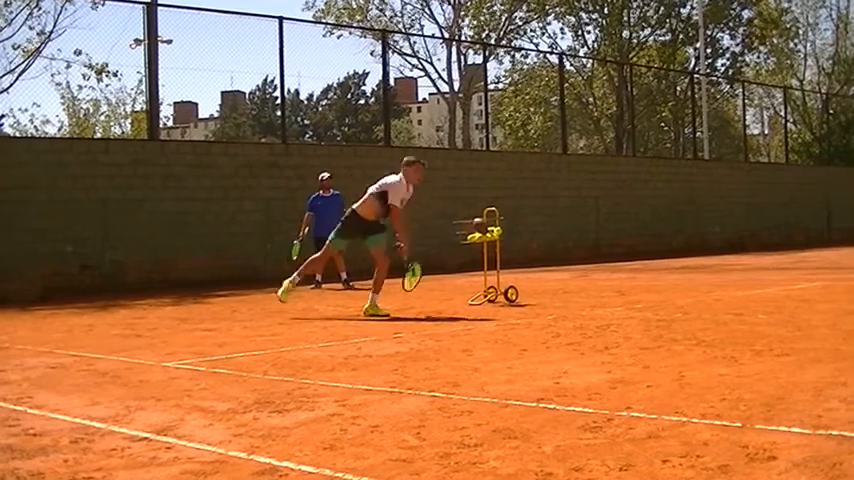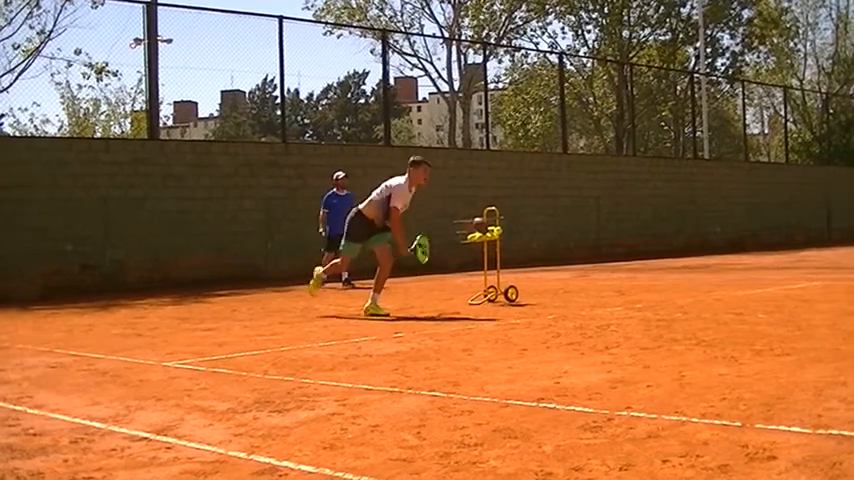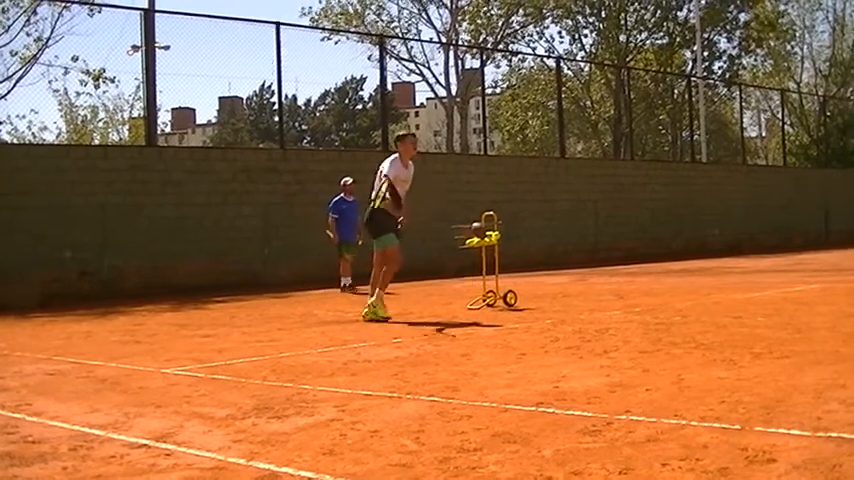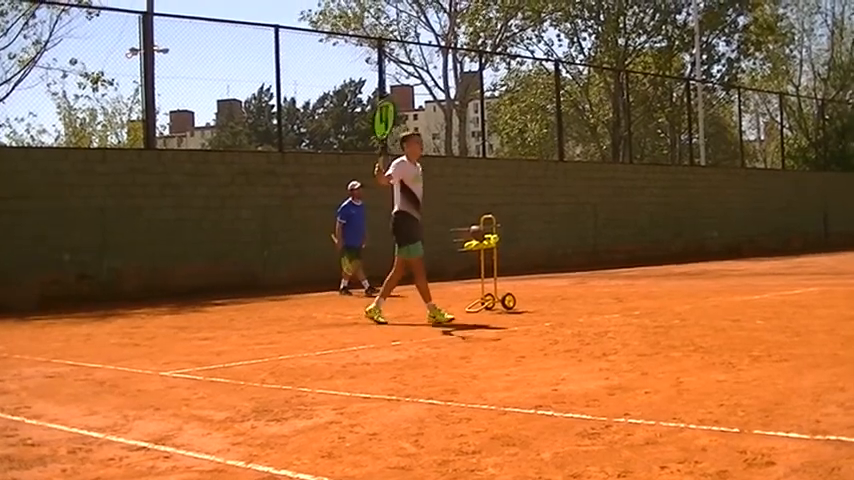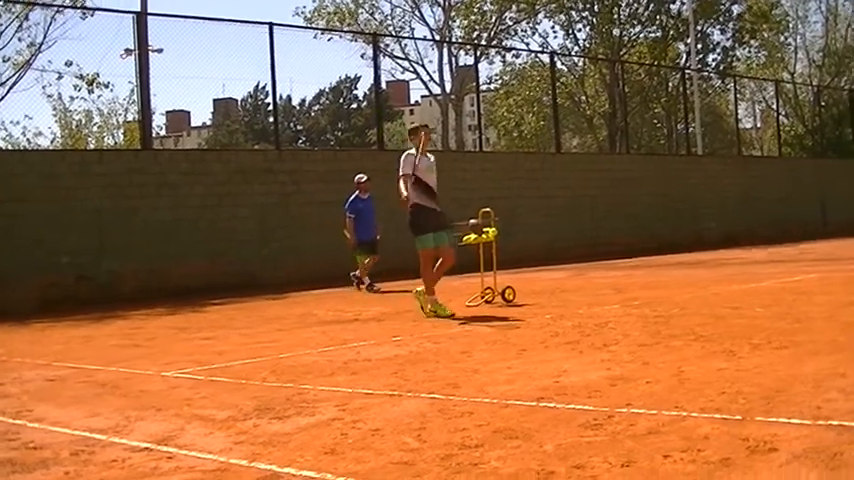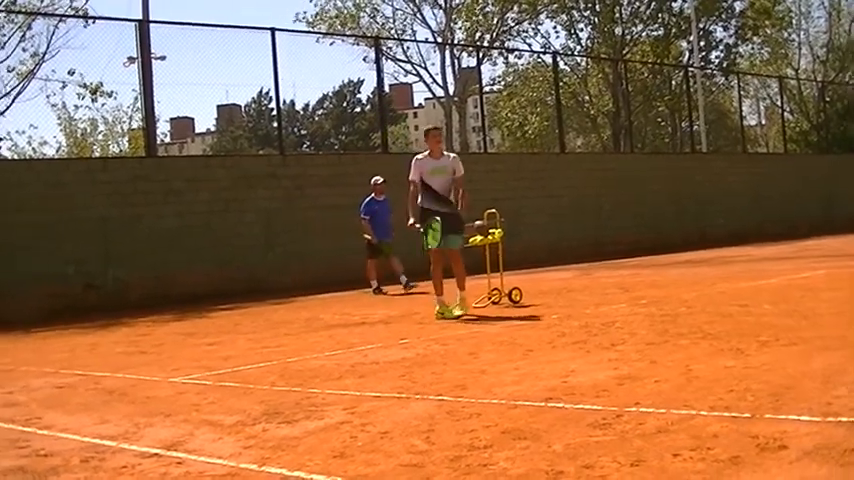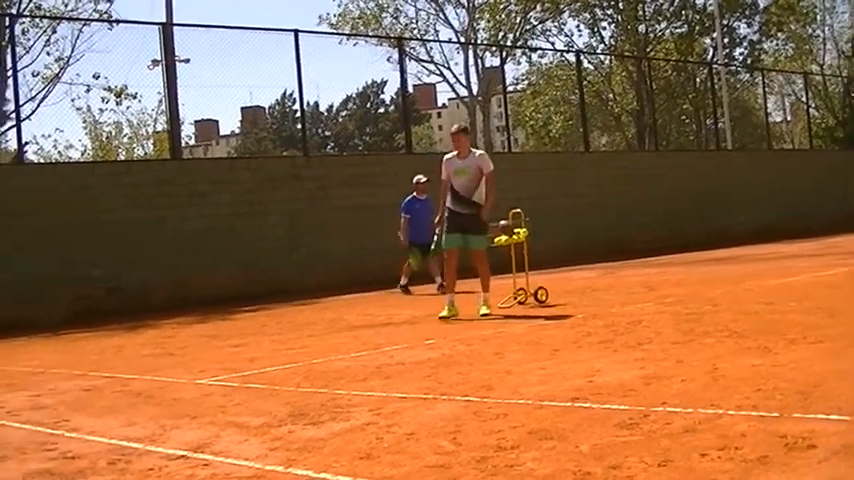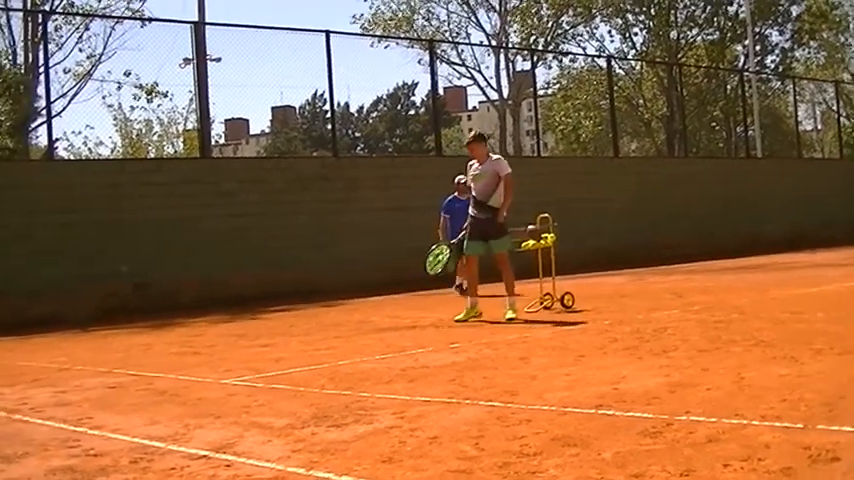
dt=0.3s
person 1, frame 1
left shoulder: (408, 189)
right shoulder: (397, 184)
left elbow: (396, 218)
right elbow: (395, 219)
left wrist: (403, 241)
right wrist: (406, 242)
left hip: (373, 223)
right hip: (355, 219)
left knee: (384, 261)
right knee: (324, 255)
left ankle: (372, 305)
right ankle: (292, 281)
person 1, frame 2
left shoulder: (409, 188)
right shoulder: (401, 186)
left elbow: (394, 218)
right elbow: (394, 222)
left wrist: (398, 244)
right wrist: (403, 247)
left hip: (376, 224)
right hip: (359, 220)
left knee: (387, 261)
right knee: (345, 263)
left ankle: (373, 304)
right ankle: (321, 275)
person 1, frame 3
left shoulder: (410, 167)
right shoulder: (391, 163)
right elbow: (385, 181)
left wrist: (403, 216)
right wrist: (383, 195)
left hip: (392, 217)
right hip: (379, 215)
left knee: (381, 264)
right knee: (395, 261)
left ankle: (371, 308)
right ankle: (376, 302)
person 1, frame 4
left shoulder: (418, 167)
right shoulder: (400, 164)
right elbow: (385, 181)
right wrist: (380, 175)
left hip: (413, 220)
right hip: (404, 220)
left knee: (400, 269)
right knee: (418, 268)
left ankle: (376, 307)
right ankle: (432, 311)
person 1, frame 5
left shoulder: (431, 158)
right shoulder: (409, 156)
right elbow: (403, 180)
left wrist: (437, 208)
right wrist: (404, 194)
left hip: (436, 211)
right hip: (420, 211)
left knee: (449, 256)
right knee: (428, 259)
left ankle: (424, 291)
right ankle: (433, 304)
person 1, frame 6
left shoulder: (453, 159)
right shoulder: (419, 161)
left elbow: (460, 187)
right elbow: (414, 189)
left wrist: (460, 210)
right wrist: (413, 215)
left hip: (450, 213)
right hip: (429, 214)
left knee: (455, 258)
right knee: (436, 260)
left ankle: (461, 300)
right ankle: (441, 305)
person 1, frame 7
left shoulder: (480, 157)
right shoulder: (448, 160)
left elbow: (491, 183)
left wrist: (485, 209)
right wrist: (441, 213)
left hip: (475, 213)
right hip: (453, 214)
left knee: (480, 259)
right knee: (450, 258)
left ankle: (485, 302)
right ankle: (450, 304)
person 1, frame 8
left shoulder: (497, 162)
right shoulder: (471, 166)
left elbow: (510, 187)
left wrist: (501, 212)
right wrist: (469, 218)
left hip: (493, 219)
right hip: (475, 220)
left knee: (502, 262)
right knee: (469, 263)
left ankle: (511, 306)
right ankle: (473, 307)
person 2, frame 1
left shoulder: (337, 196)
right shoulder: (314, 199)
left elbow: (343, 213)
right elbow: (308, 215)
right wrist: (302, 230)
right hip: (320, 233)
left knee: (338, 255)
left ankle: (344, 279)
right ankle: (318, 280)
person 2, frame 2
left shoulder: (349, 196)
right shoulder: (329, 197)
right elbow: (323, 214)
right wrist: (322, 227)
right hip: (333, 231)
right knee: (329, 254)
left ankle: (344, 278)
person 2, frame 3
left shoulder: (354, 202)
right shoulder: (337, 202)
right elbow: (331, 220)
left wrist: (359, 233)
right wrist: (334, 235)
left hip: (351, 237)
right hip: (341, 237)
left knee: (348, 260)
right knee: (346, 258)
left ankle: (345, 284)
right ankle: (347, 283)
person 2, frame 4
left shoulder: (361, 205)
right shoulder: (345, 207)
right elbow: (339, 225)
left wrist: (364, 237)
right wrist: (339, 241)
left hip: (358, 242)
right hip: (349, 242)
left knee: (351, 265)
right knee: (356, 264)
left ankle: (343, 287)
right ankle: (367, 287)
person 2, frame 5
left shoulder: (369, 197)
right shoulder: (353, 201)
right elbow: (349, 220)
left wrist: (376, 228)
right wrist: (351, 236)
left hip: (371, 235)
right hip: (359, 236)
left knee: (375, 257)
right knee: (362, 259)
left ankle: (357, 275)
right ankle: (367, 283)
person 2, frame 6
left shoulder: (385, 201)
right shoulder: (368, 203)
right elbow: (364, 222)
left wrist: (391, 232)
right wrist: (372, 236)
left hip: (386, 238)
right hip: (374, 239)
left knee: (393, 258)
right knee: (372, 262)
left ankle: (405, 282)
right ankle: (374, 286)
person 2, frame 7
left shoulder: (427, 200)
right shoulder: (409, 202)
right elbow: (404, 221)
left wrist: (433, 232)
right wrist: (404, 237)
left hip: (427, 238)
right hip: (414, 239)
left knee: (432, 259)
right knee: (413, 261)
left ankle: (440, 284)
right ankle: (403, 283)
person 2, frame 8
left shoulder: (469, 200)
right shoulder: (450, 202)
right elbow: (443, 220)
right wrist: (442, 236)
right hip: (456, 236)
left knee: (466, 260)
right knee: (464, 259)
left ankle: (465, 286)
right ankle: (458, 283)
